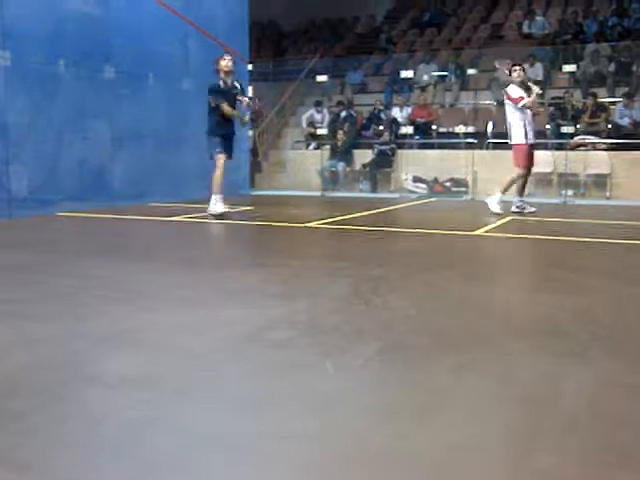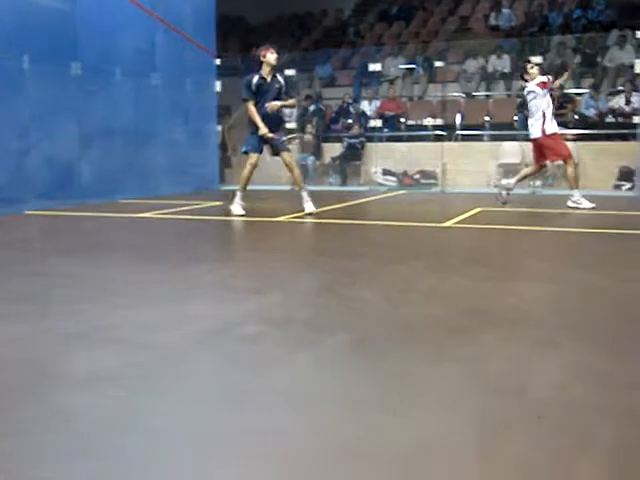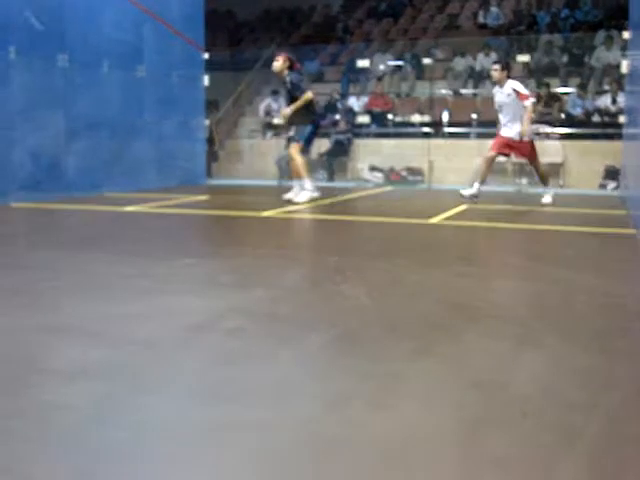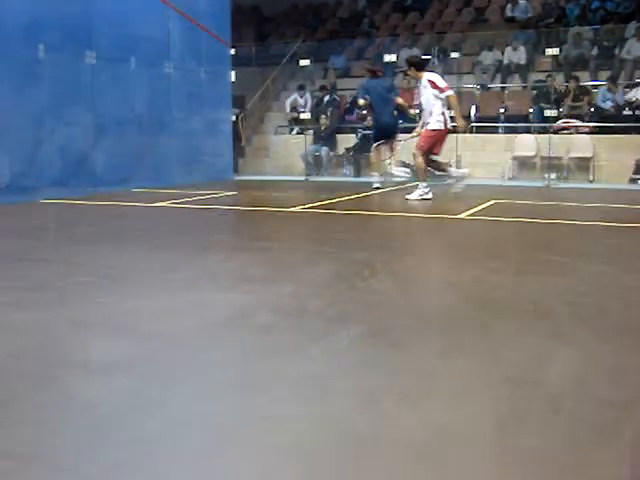
dt=0.7s
person 1, frame 1
left shoulder: (237, 86)
right shoulder: (215, 86)
left elbow: (245, 101)
right elbow: (226, 110)
left wrist: (245, 101)
right wrist: (241, 118)
left hip: (229, 133)
right hip: (216, 132)
left knee: (222, 166)
right knee: (220, 163)
left ankle: (215, 203)
right ankle: (216, 202)
person 1, frame 2
left shoulder: (281, 80)
right shoulder: (251, 80)
left elbow: (291, 101)
right elbow: (250, 106)
left wrist: (279, 104)
right wrist: (262, 127)
left hip: (276, 129)
right hip: (258, 129)
left knee: (290, 162)
right knee: (252, 163)
left ankle: (306, 200)
right ankle: (237, 201)
person 1, frame 3
left shoulder: (292, 79)
right shoulder: (288, 80)
left elbow: (309, 95)
left wrist: (291, 109)
right wrist: (294, 126)
left hip: (308, 121)
right hip: (301, 123)
left knee: (294, 152)
right knee: (294, 154)
left ankle: (309, 188)
right ankle: (298, 189)
person 1, frame 4
left shoulder: (365, 85)
right shoulder: (388, 82)
left elbow: (361, 103)
right elbow: (397, 101)
left hip: (378, 121)
right hip: (391, 119)
left knee: (376, 149)
right knee: (390, 148)
left ankle: (377, 179)
person 2, frame 1
left shoulder: (525, 90)
right shoulder: (510, 90)
right elbow: (528, 104)
right wrist: (535, 93)
left hip: (528, 138)
right hip: (519, 139)
left knee: (527, 171)
right knee: (520, 172)
left ankle: (519, 203)
right ankle: (495, 198)
person 2, frame 2
left shoulder: (533, 87)
right shoulder: (537, 84)
right elbow: (555, 84)
left hip: (539, 132)
right hip: (544, 131)
left knee: (537, 167)
right knee: (570, 161)
left ankle: (510, 183)
right ankle: (575, 198)
person 2, frame 3
left shoulder: (515, 87)
right shoulder: (496, 91)
left elbow: (529, 105)
left wrist: (526, 124)
left hip: (521, 134)
right hip: (505, 133)
left knee: (535, 165)
right knee: (489, 158)
left ankle: (548, 192)
right ankle: (476, 189)
person 2, frame 4
left shoulder: (431, 79)
right shoulder: (422, 83)
left elbow: (450, 96)
left wrist: (459, 118)
right wrist: (420, 126)
left hip: (437, 126)
right hip: (430, 126)
left knee: (418, 153)
right knee: (424, 157)
left ankle: (424, 189)
right ankle: (455, 173)
